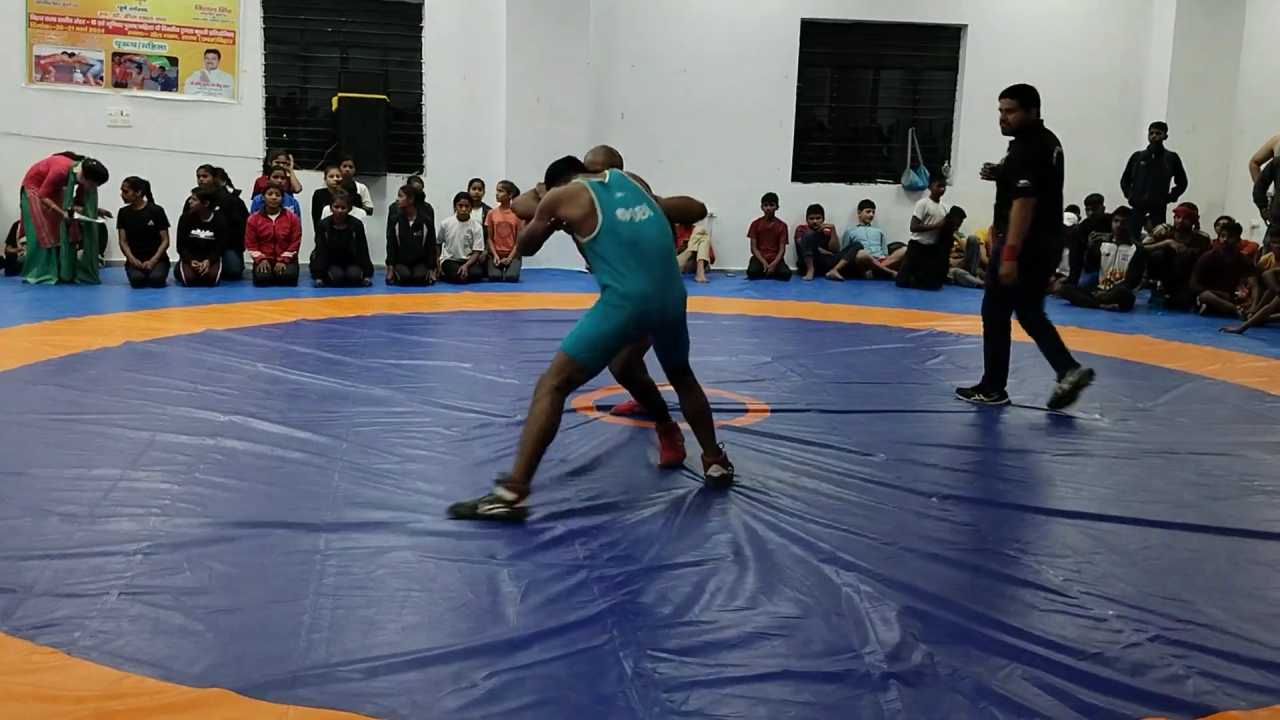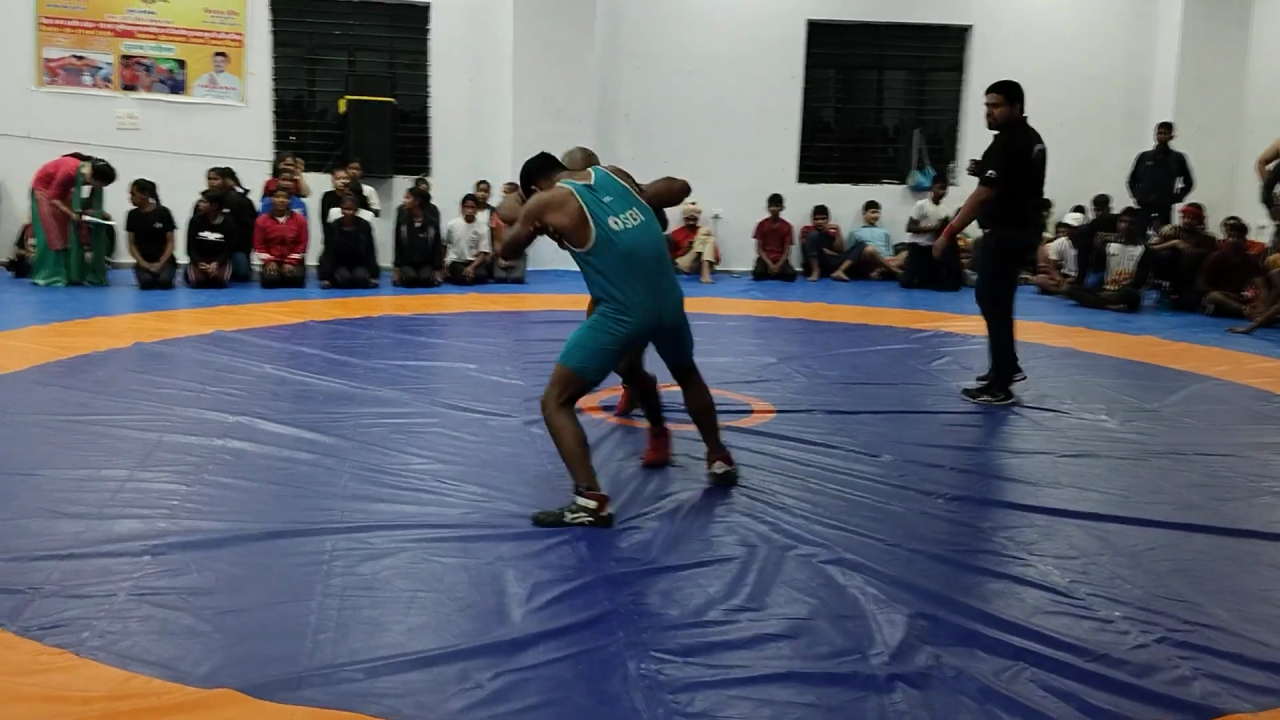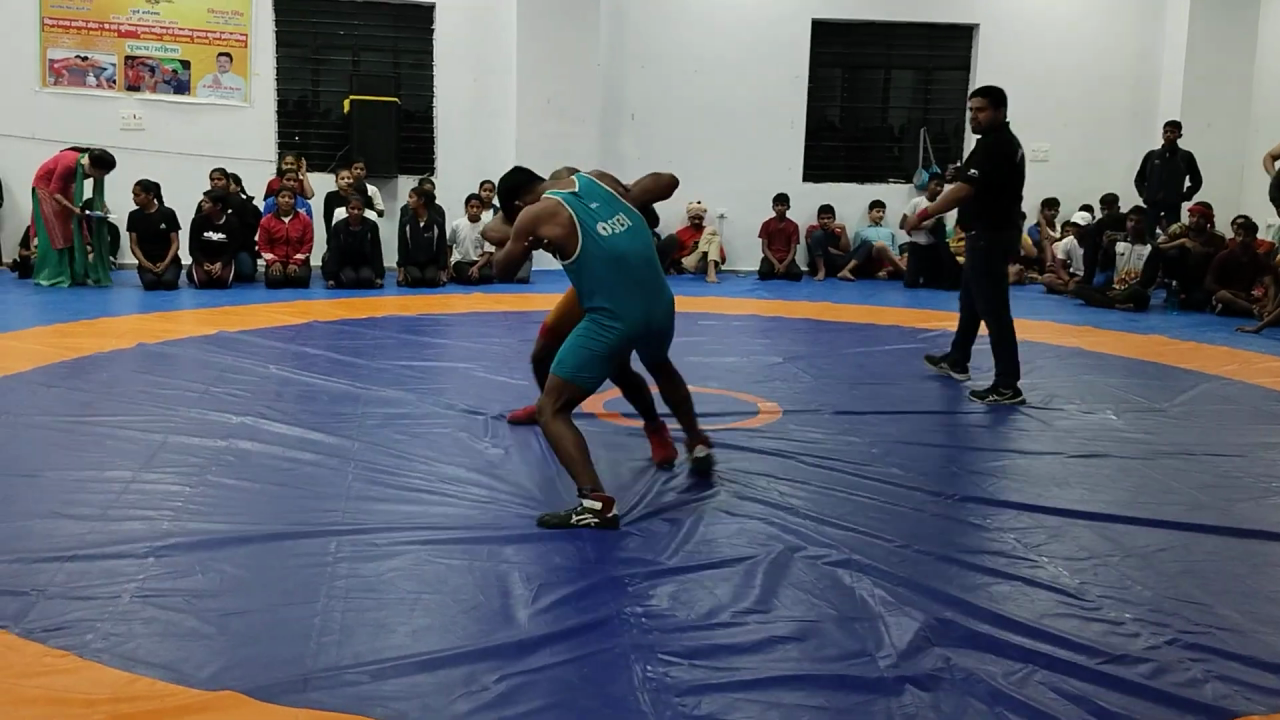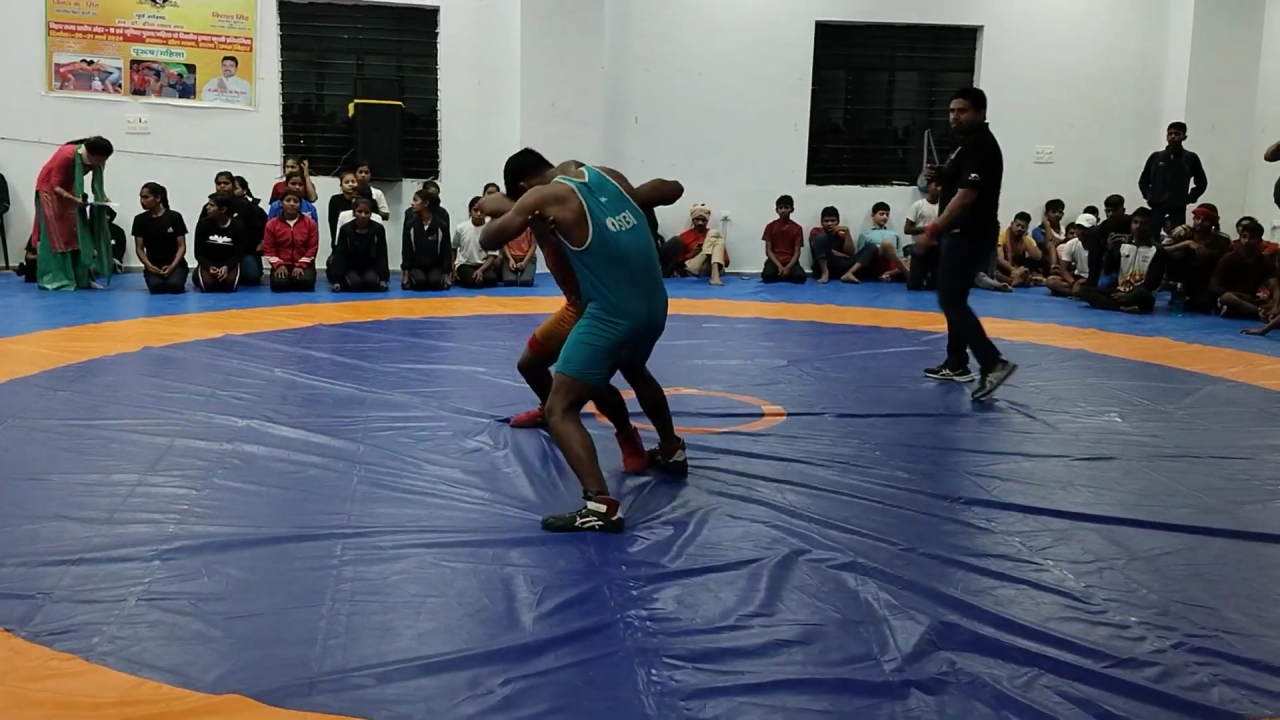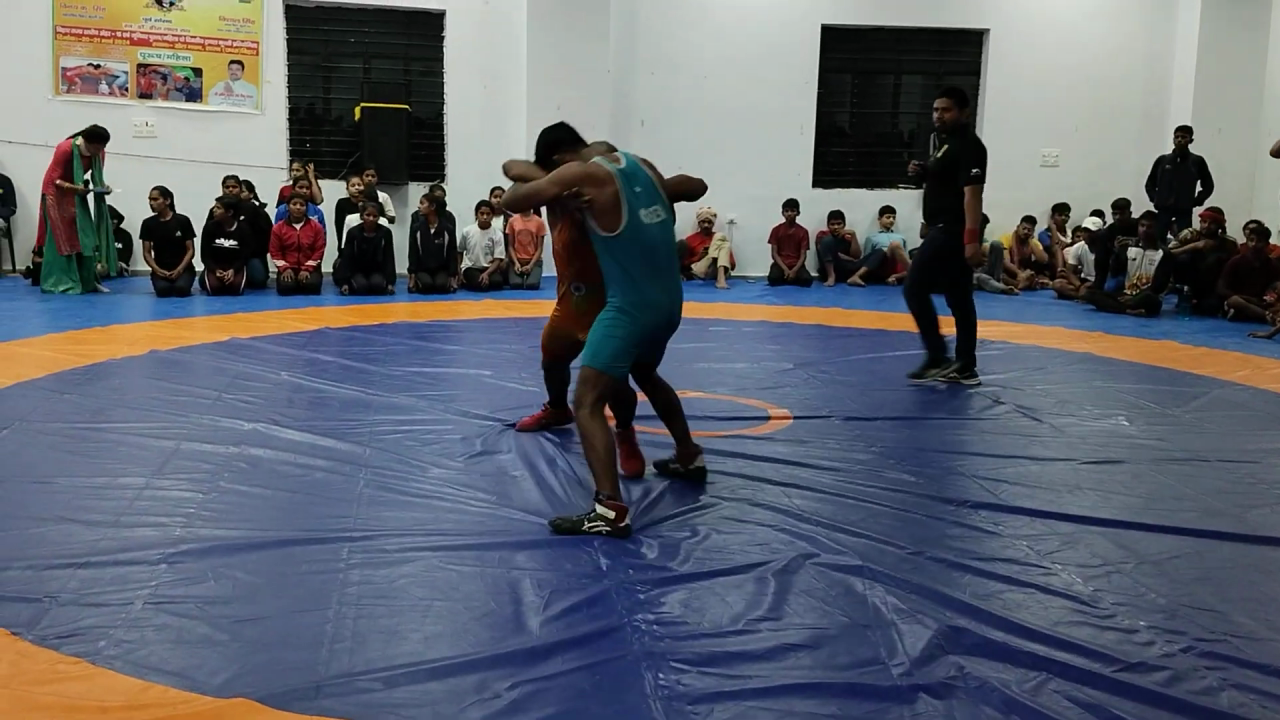
dt=0.2s
person 1, frame 1
left shoulder: (561, 197)
right shoulder: (629, 180)
left elbow: (526, 245)
right elbow: (697, 209)
left wrist: (543, 221)
left hip: (623, 302)
right hip: (668, 297)
left knee: (550, 389)
right knee: (681, 375)
left ankle: (511, 493)
right ankle: (716, 462)
person 1, frame 2
left shoulder: (545, 202)
right shoulder: (613, 174)
left elbow: (509, 251)
right elbow: (679, 189)
left wrist: (525, 225)
left hip: (621, 313)
right hip: (670, 303)
left knee: (556, 401)
right knee: (687, 375)
left ankle: (591, 500)
right ankle: (720, 460)
person 1, frame 3
left shoulder: (534, 215)
right shoulder: (597, 179)
left elbow: (502, 269)
right elbow: (665, 183)
left wrist: (518, 239)
left hip: (612, 320)
right hip: (660, 306)
left knee: (551, 410)
right knee: (661, 367)
left ankle: (597, 503)
right ankle: (697, 445)
person 1, frame 4
left shoulder: (544, 197)
right shoulder: (608, 176)
left elbow: (489, 239)
right elbow: (673, 189)
left wrist: (497, 210)
left hip: (610, 315)
right hip: (654, 306)
left knee: (560, 409)
right knee: (635, 371)
left ankle: (601, 505)
right ankle: (671, 450)
person 1, frame 5
left shoulder: (579, 175)
right shoulder: (639, 165)
left elbow: (514, 202)
right elbow: (696, 187)
left wrist: (527, 186)
left hip: (631, 305)
right hip: (667, 300)
left knee: (588, 402)
right knee: (645, 375)
left ankle: (609, 510)
right ankle: (689, 457)
person 2, frame 1
left shoulder: (1026, 150)
right shoulder: (1045, 141)
left elbow: (1023, 206)
left wrist: (1008, 256)
right wrist: (1000, 176)
left hip: (1026, 242)
right hip: (1048, 239)
left knee: (995, 312)
right knee: (1030, 313)
left ankle: (993, 388)
right ankle: (1070, 371)
person 2, frame 2
left shoulder: (1007, 144)
right shoulder: (1029, 138)
left elbow: (982, 195)
left wrist: (948, 233)
right wrist: (982, 171)
left hip: (1005, 235)
right hip: (1023, 231)
left knee: (996, 306)
right knee: (990, 297)
left ankle: (999, 387)
right ankle: (1008, 366)
person 2, frame 3
left shoulder: (993, 146)
right shoulder: (1005, 142)
left elbow: (963, 192)
left wrist: (923, 215)
right wrist: (962, 174)
left hip: (990, 237)
right hip: (995, 234)
left knee: (992, 308)
right knee: (970, 298)
left ankle: (1007, 385)
right ankle: (956, 360)
person 2, frame 4
left shoulder: (980, 146)
right shoulder: (972, 143)
left elbow: (966, 196)
left wrist: (932, 231)
right wrist: (941, 176)
left hip: (969, 235)
right hip: (969, 235)
left knee: (952, 300)
right knee: (955, 298)
left ankle: (993, 363)
right ankle: (956, 364)
person 2, frame 5
left shoulder: (967, 145)
right shoulder: (947, 142)
left elbow: (972, 192)
left wrist: (972, 237)
right wrist: (922, 172)
left hip: (950, 233)
right hip: (951, 232)
left knee: (915, 289)
right knee: (959, 299)
left ankle: (938, 357)
right ankle: (965, 367)
